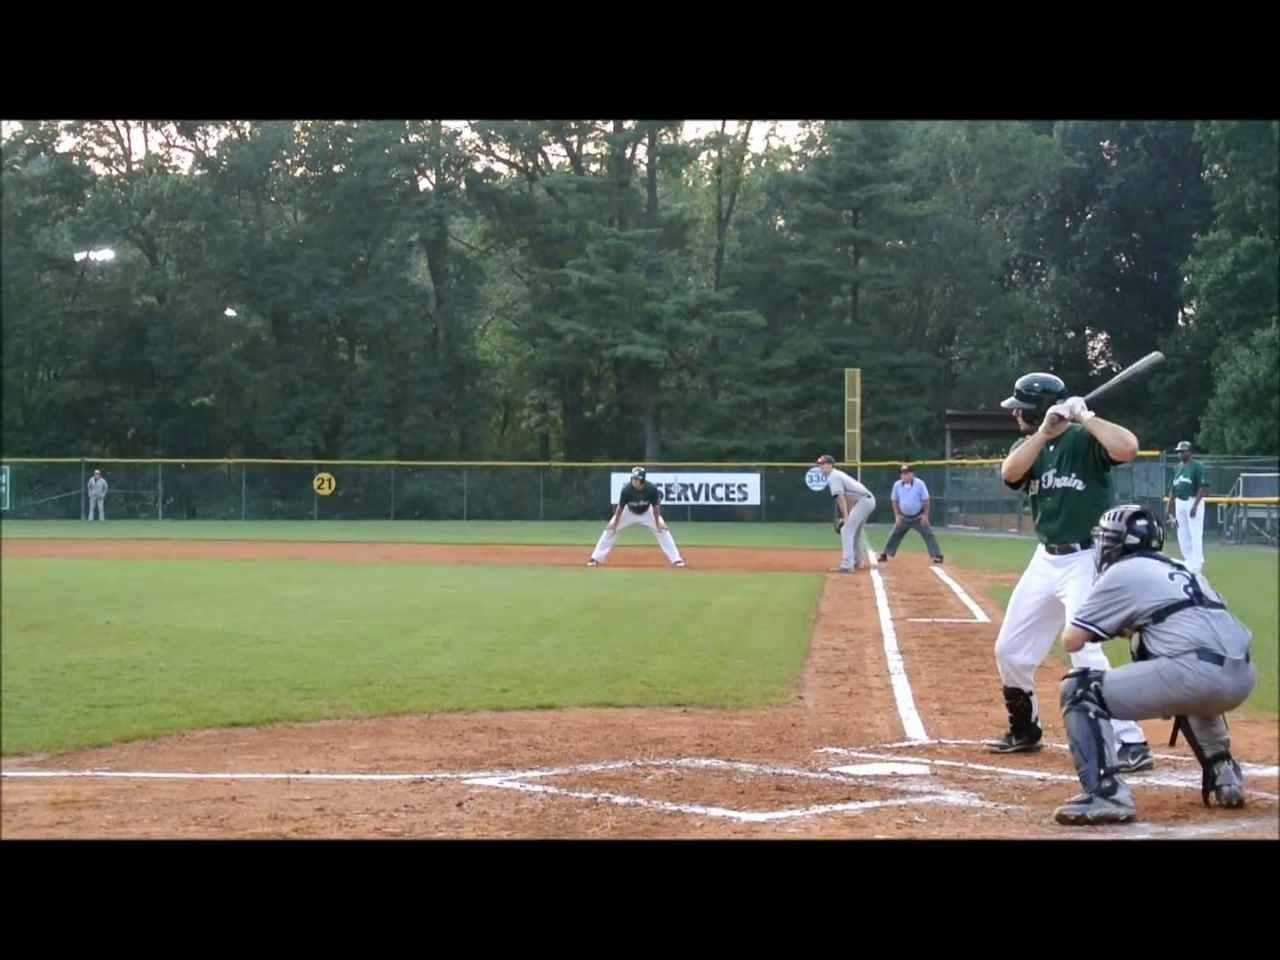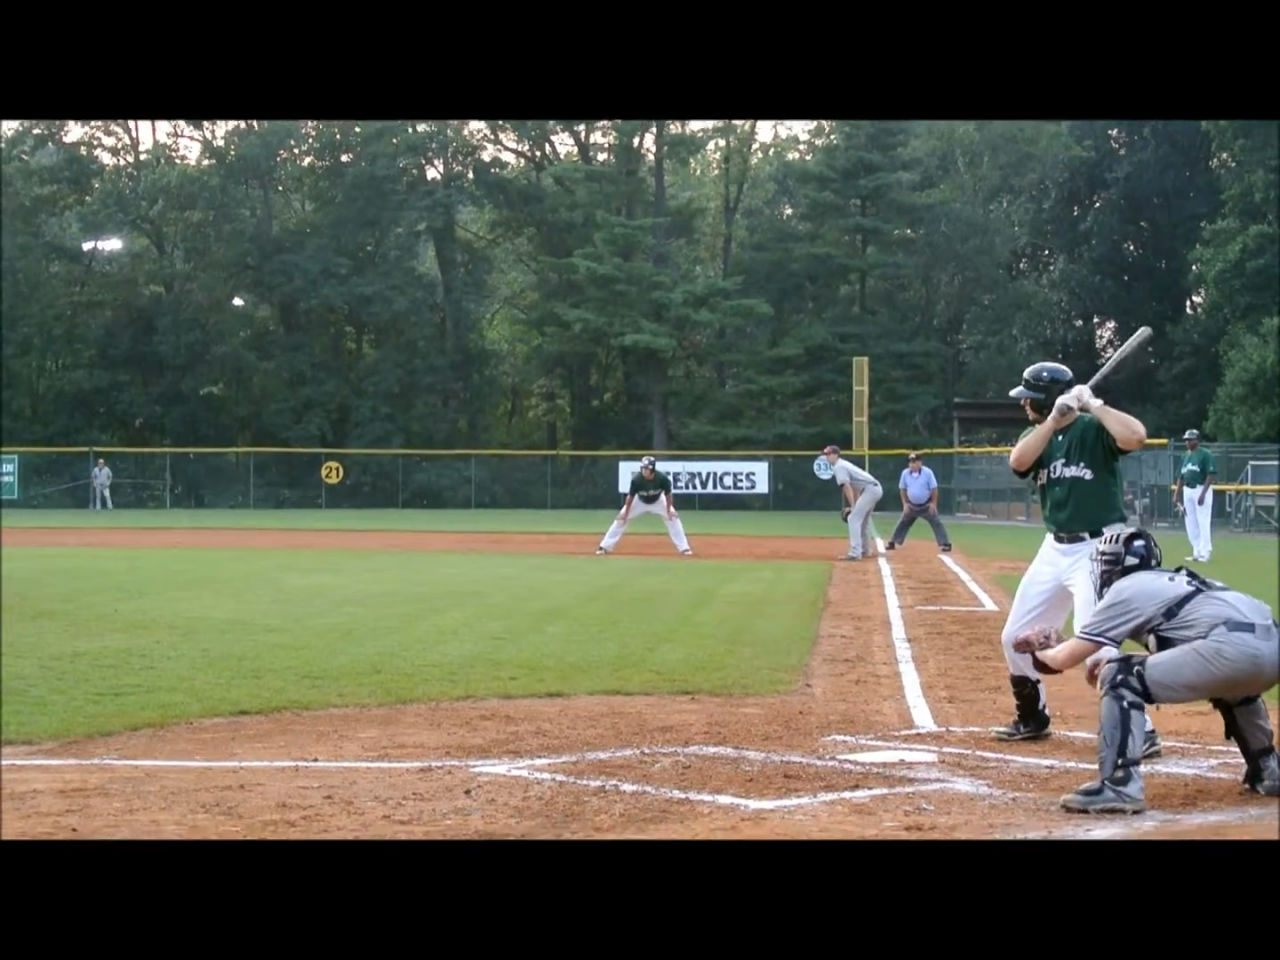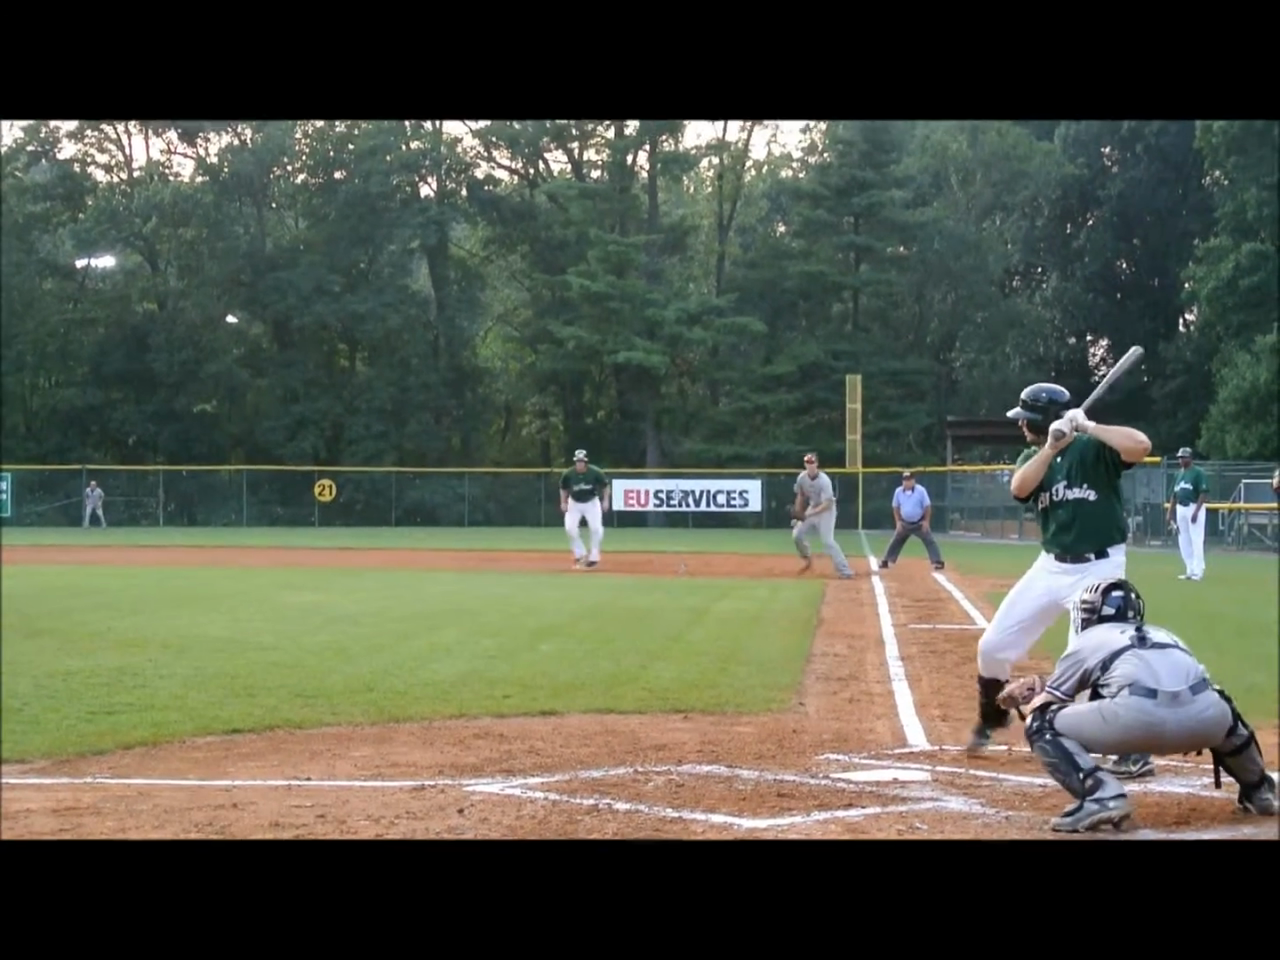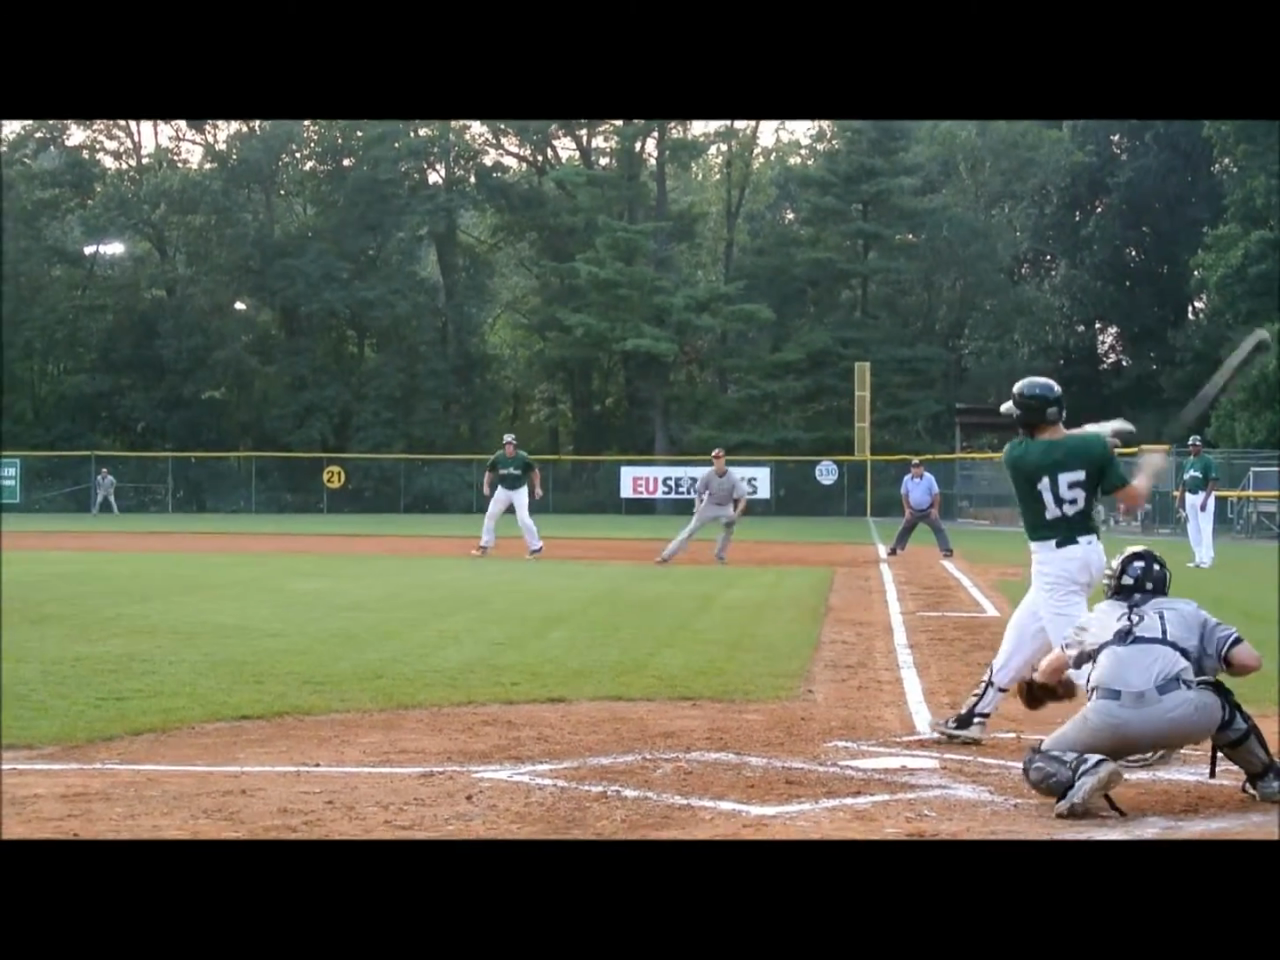
dt=0.7s
person 1, frame 1
left shoulder: (1086, 439)
right shoulder: (1029, 443)
left elbow: (1128, 447)
right elbow: (1010, 473)
left wrist: (1084, 416)
right wrist: (1046, 431)
left hip: (1089, 560)
right hip: (1046, 560)
left knee: (1084, 651)
right knee: (1010, 648)
left ankle: (1132, 744)
right ankle: (1025, 730)
person 1, frame 2
left shoulder: (1095, 428)
right shoulder: (1037, 433)
left elbow: (1136, 436)
right elbow: (1018, 462)
left wrist: (1093, 404)
right wrist: (1055, 419)
left hip: (1097, 550)
right hip: (1054, 549)
right knee: (1017, 637)
left ankle: (1140, 732)
right ankle: (1033, 717)
person 1, frame 3
left shoulder: (1098, 447)
right shoulder: (1033, 458)
left elbow: (1139, 446)
right elbow: (1019, 488)
left wrist: (1092, 426)
right wrist: (1053, 444)
left hip: (1100, 569)
right hip: (1051, 567)
right knee: (995, 645)
left ankle: (1135, 750)
right ankle: (991, 716)
person 1, frame 4
left shoulder: (1017, 455)
right shoulder: (1093, 446)
right elbow: (1134, 498)
right wrist: (1152, 467)
left hip: (1055, 562)
right hip: (1087, 552)
right knee: (1022, 636)
right ankle: (973, 716)
person 2, frame 1
left shoulder: (1121, 573)
right shoulder: (1175, 569)
left elbow: (1072, 641)
left wrist: (1098, 624)
right wrist: (1122, 624)
left hip: (1198, 671)
right hip: (1242, 676)
left knee: (1079, 691)
left ankle: (1107, 795)
right ankle: (1224, 777)
person 2, frame 2
left shoulder: (1126, 589)
right shoulder: (1174, 580)
left elbow: (1066, 659)
left wrist: (1041, 652)
right wrist: (1110, 661)
left hip: (1235, 649)
left knee: (1120, 679)
left ankle: (1119, 787)
person 2, frame 3
left shoulder: (1087, 641)
right shoulder: (1163, 634)
left elbow: (1038, 710)
left wrist: (1024, 703)
left hip: (1141, 714)
right hip: (1202, 714)
left knee: (1041, 724)
left ankle: (1102, 796)
right ankle: (1259, 791)
person 2, frame 4
left shoulder: (1099, 614)
right shoulder: (1189, 610)
left elbow: (1048, 669)
right elbow: (1249, 661)
left wrist: (1038, 678)
right wrist: (1208, 666)
left hip: (1110, 716)
right hip: (1178, 712)
left knee: (1037, 766)
right knee: (1219, 702)
left ankle: (1087, 770)
